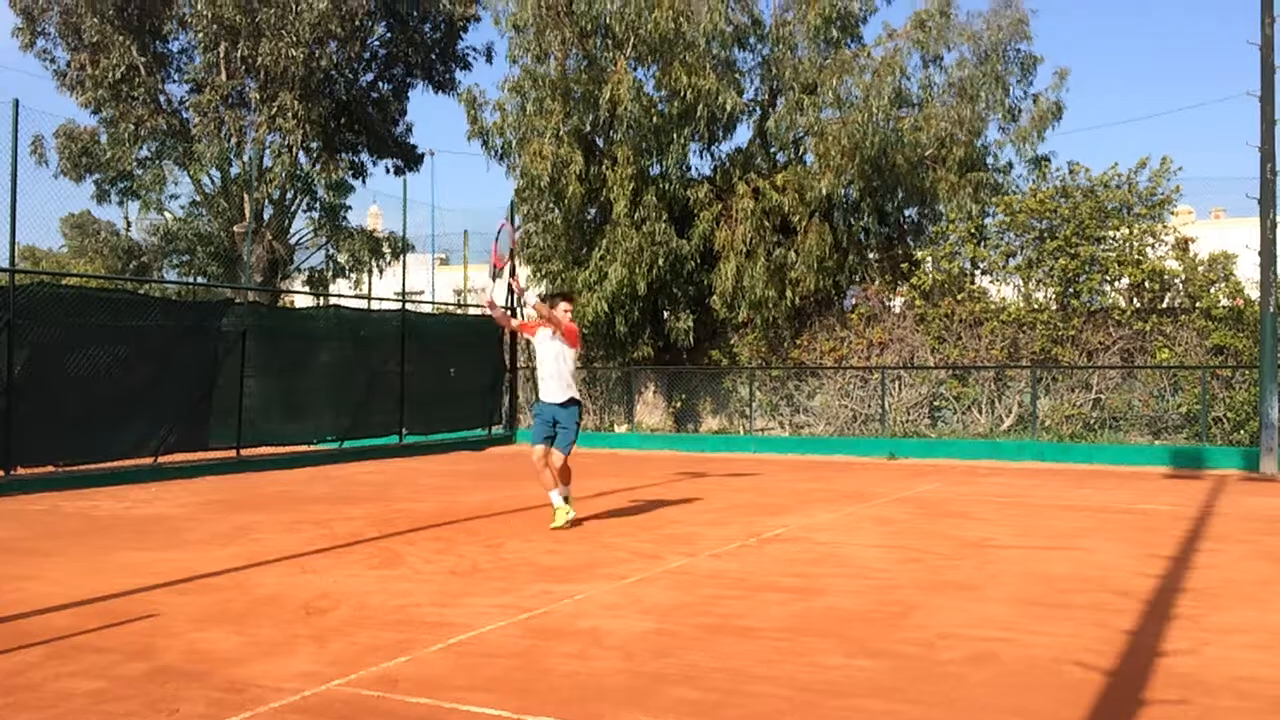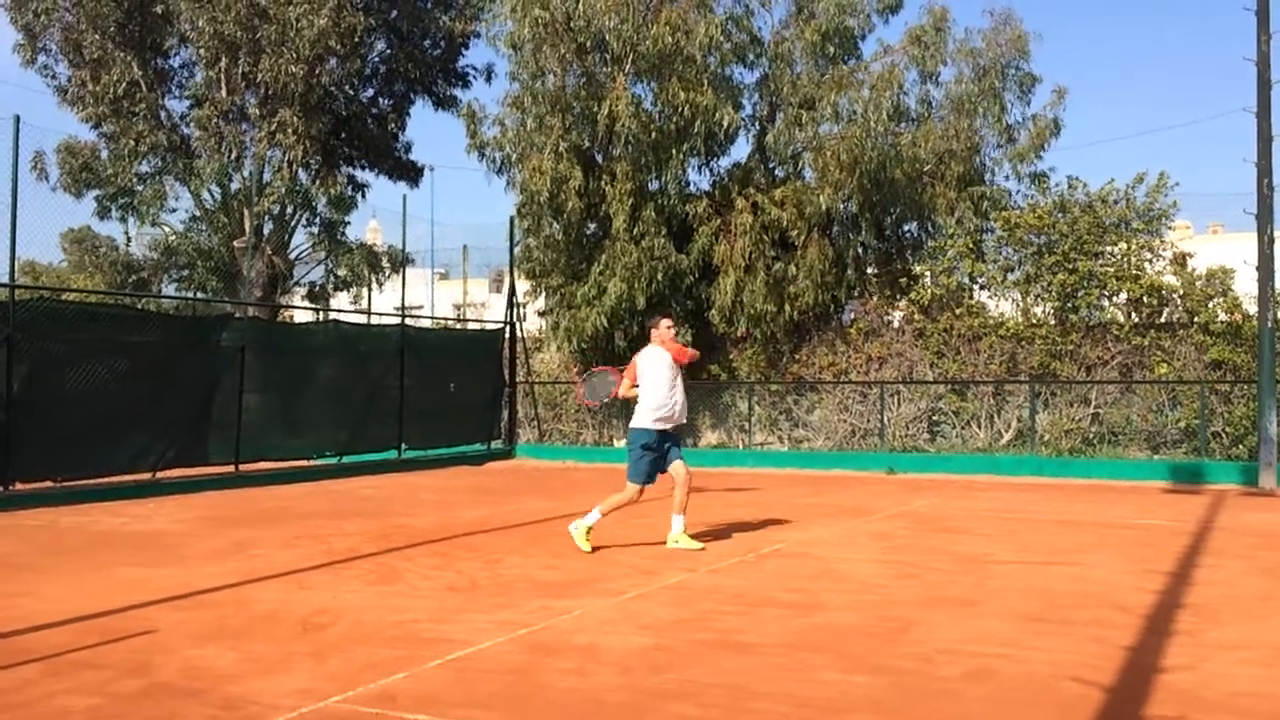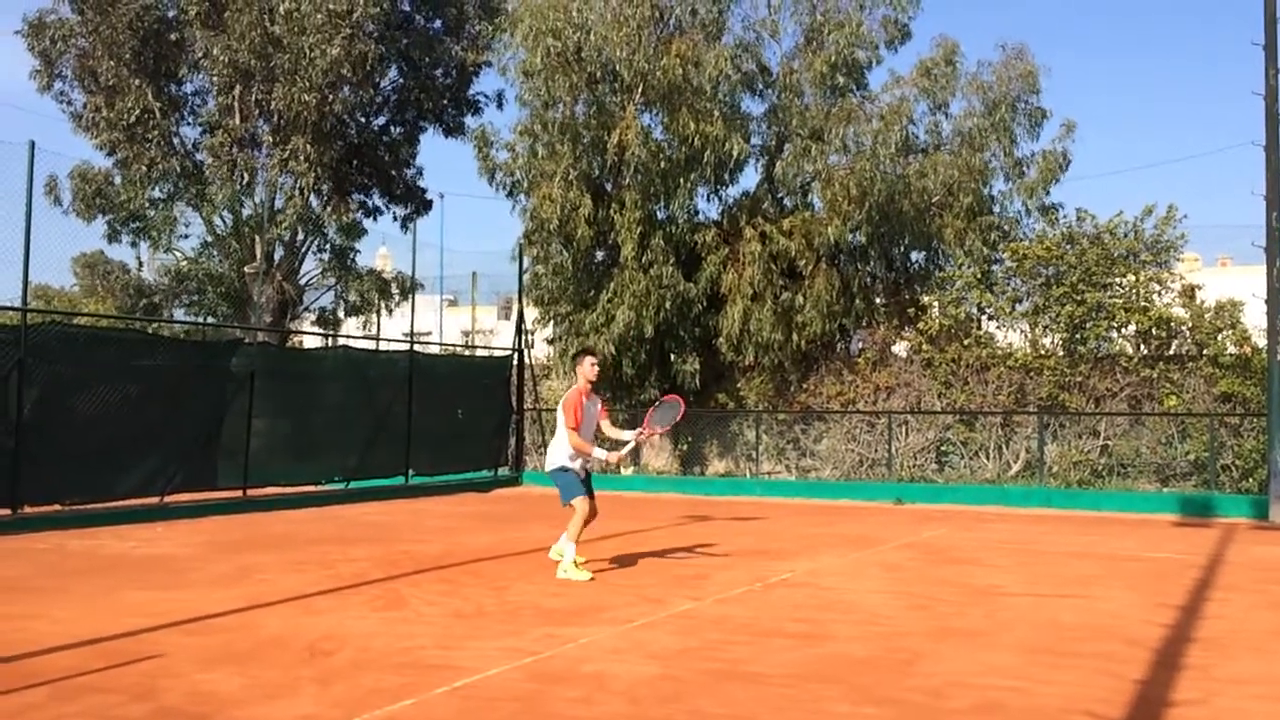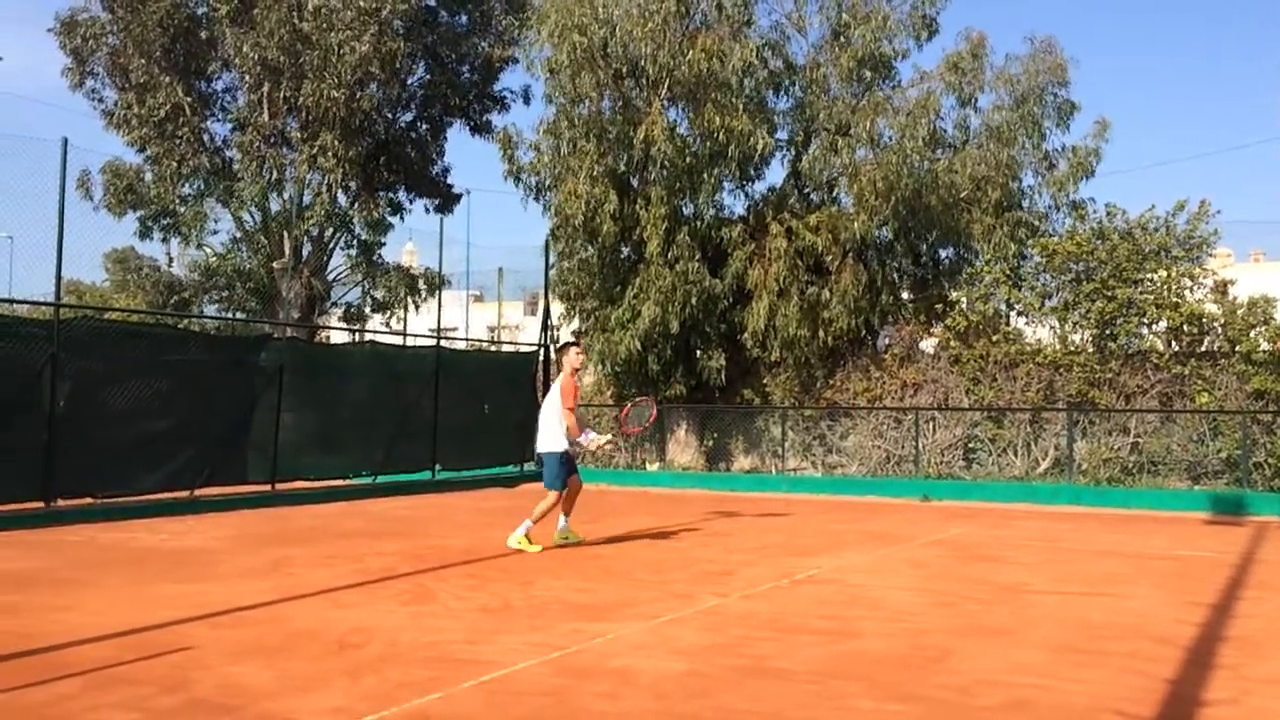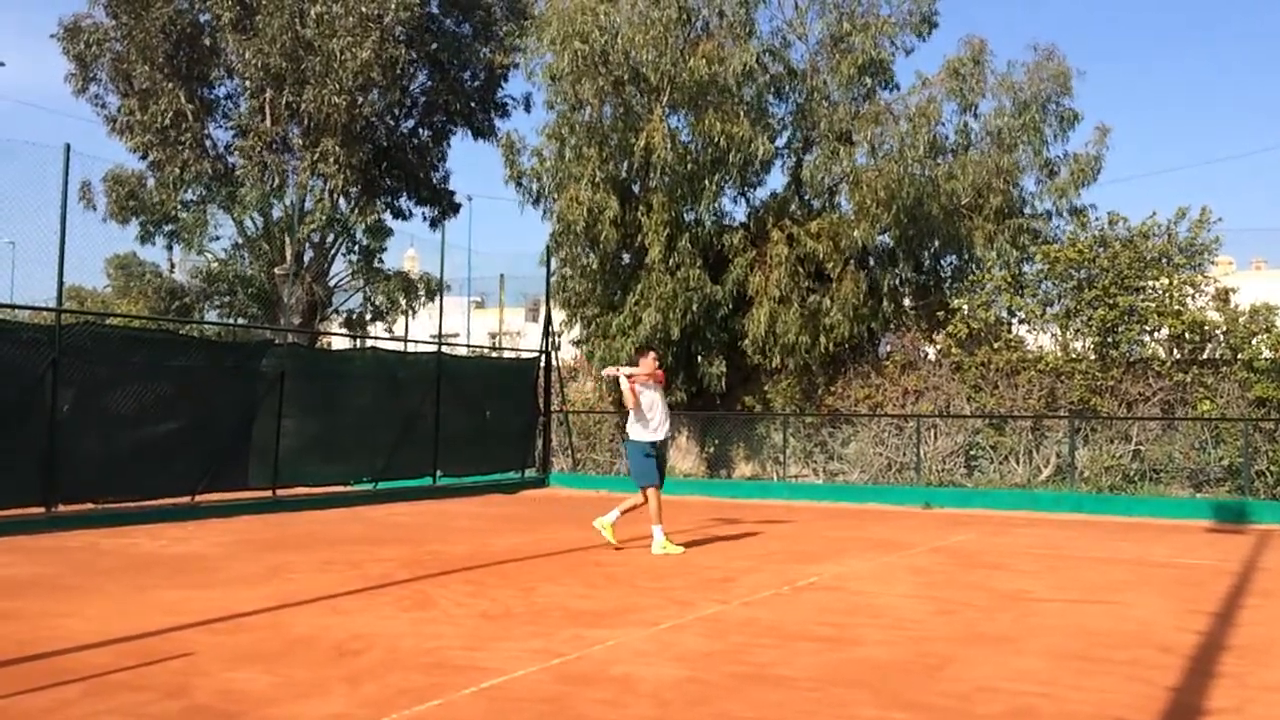
dt=1s
person 1, frame 1
left shoulder: (571, 332)
right shoulder: (538, 329)
left elbow: (546, 315)
right elbow: (507, 322)
left wrist: (524, 294)
right wrist: (494, 307)
left hip: (567, 405)
right hip: (544, 405)
left knee: (559, 463)
right knee: (538, 456)
left ankle: (564, 499)
right ankle: (561, 509)
person 1, frame 2
left shoulder: (640, 357)
right shoulder: (670, 350)
left elbow: (623, 392)
right elbow: (695, 355)
right hip: (643, 434)
left knee: (684, 477)
right knee: (633, 492)
left ankle: (677, 535)
right ankle: (584, 525)
person 1, frame 3
left shoulder: (596, 399)
right shoulder: (572, 398)
left elbow: (608, 429)
right elbow: (573, 440)
left wrist: (632, 434)
right wrist: (605, 455)
left hip: (579, 465)
right hip: (561, 464)
left knee: (591, 509)
right knee: (582, 506)
left ankle: (560, 548)
right ankle: (569, 562)
person 1, frame 4
left shoulder: (566, 382)
right shoulder: (569, 383)
left elbow: (571, 419)
right elbow: (569, 420)
left wrist: (593, 436)
right wrist: (588, 440)
left hip: (557, 446)
right hip: (552, 447)
left knee: (575, 484)
right knee: (554, 496)
left ankle: (564, 530)
right ankle: (518, 536)
person 1, frame 5
left shoulder: (658, 376)
right shoulder: (629, 383)
left elbow: (643, 374)
right elbow: (632, 404)
left wrist: (621, 370)
right wrist: (623, 380)
left hip: (657, 444)
right hip: (639, 444)
left knee: (645, 496)
right knee: (652, 492)
left ankle: (606, 521)
right ankle: (659, 541)
